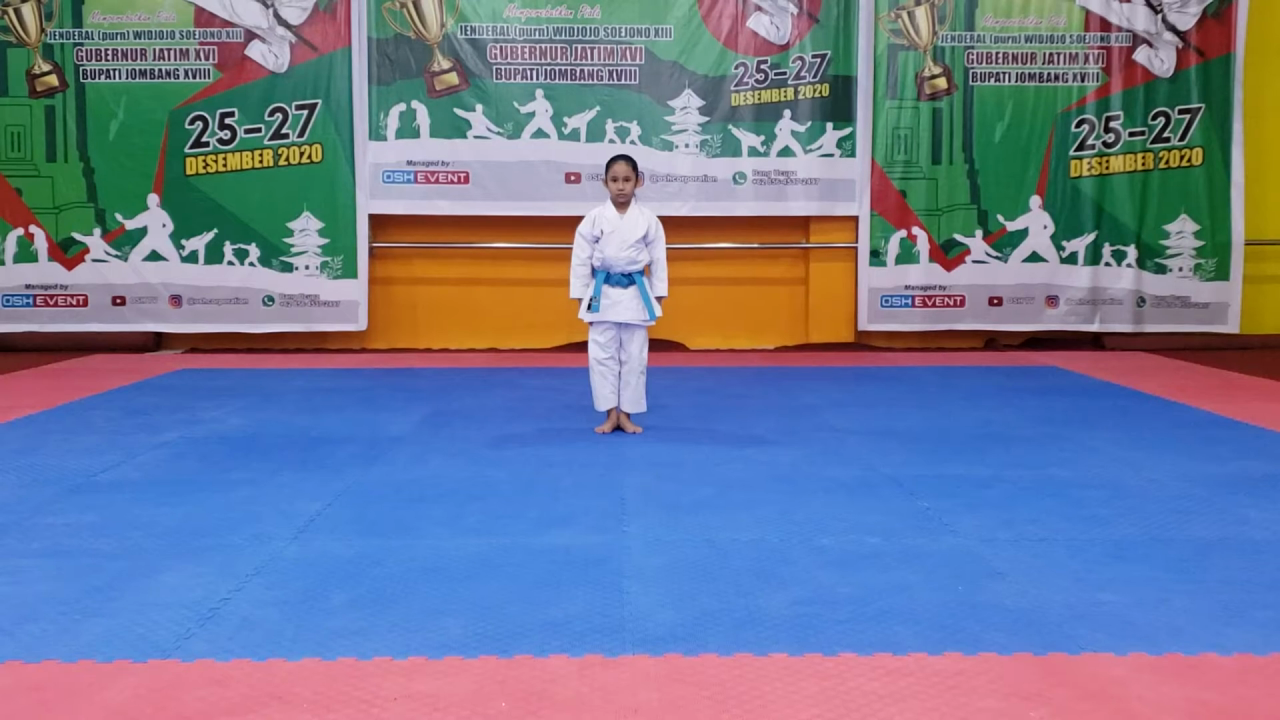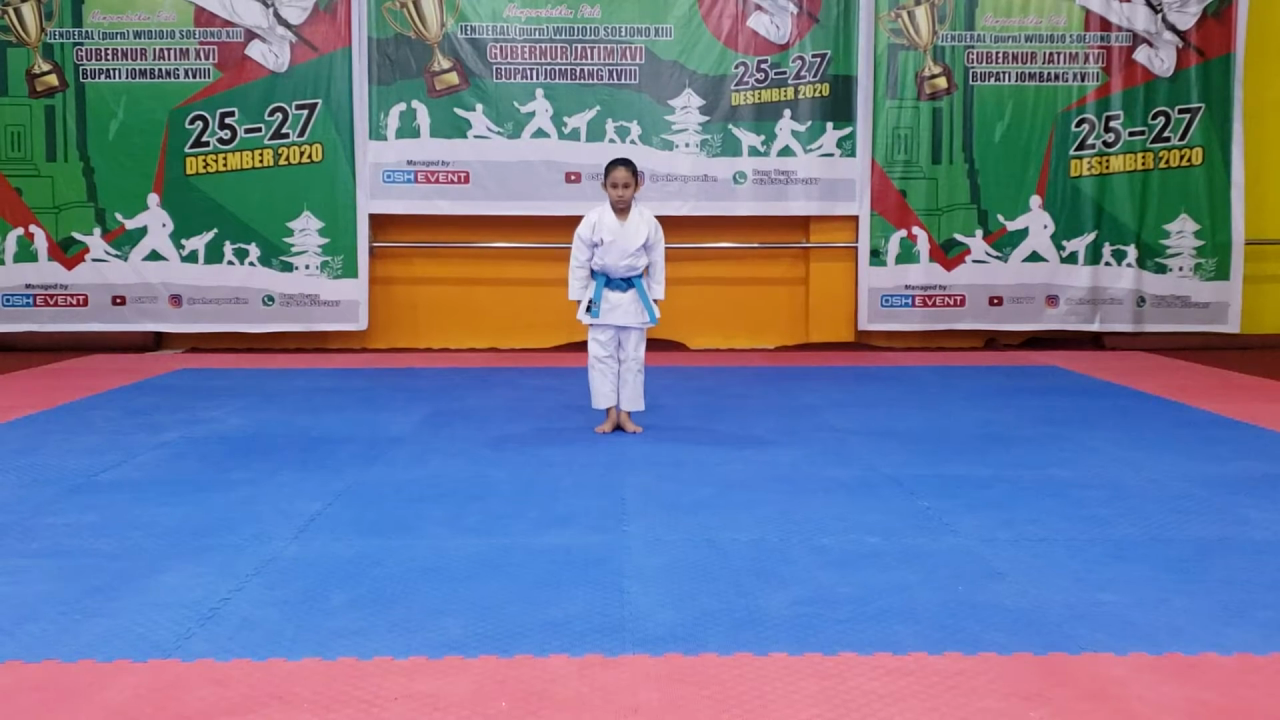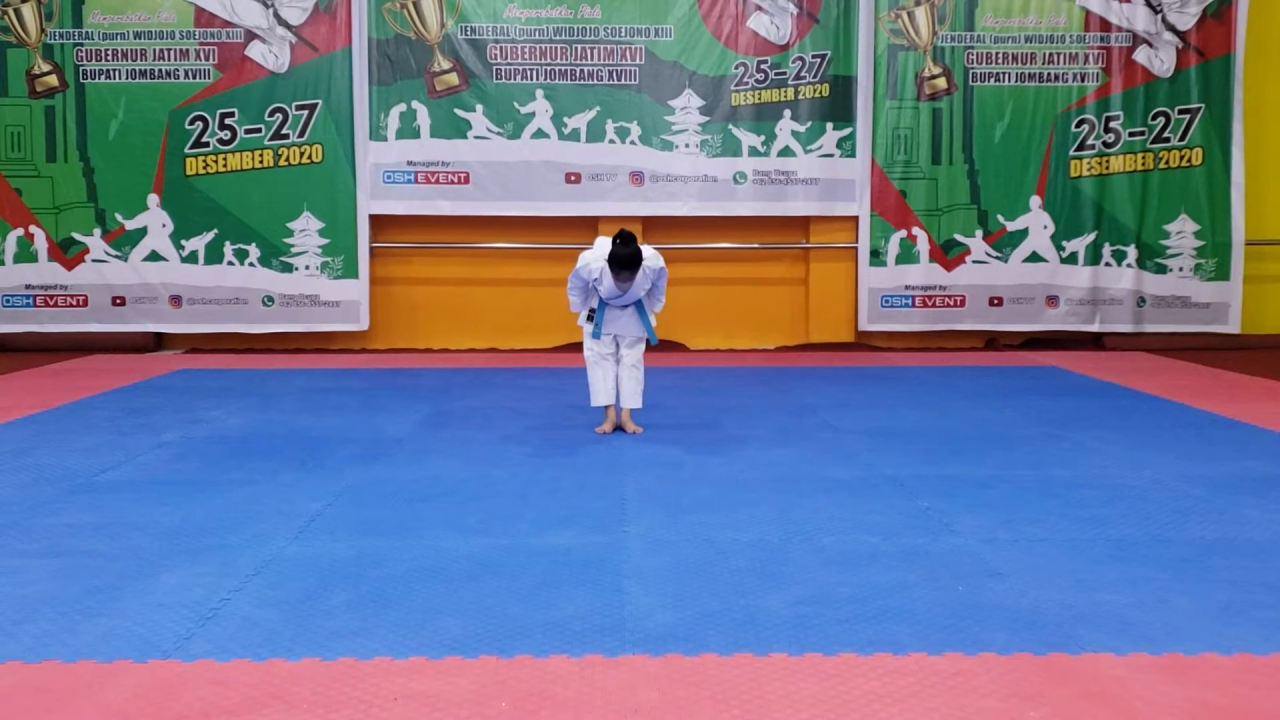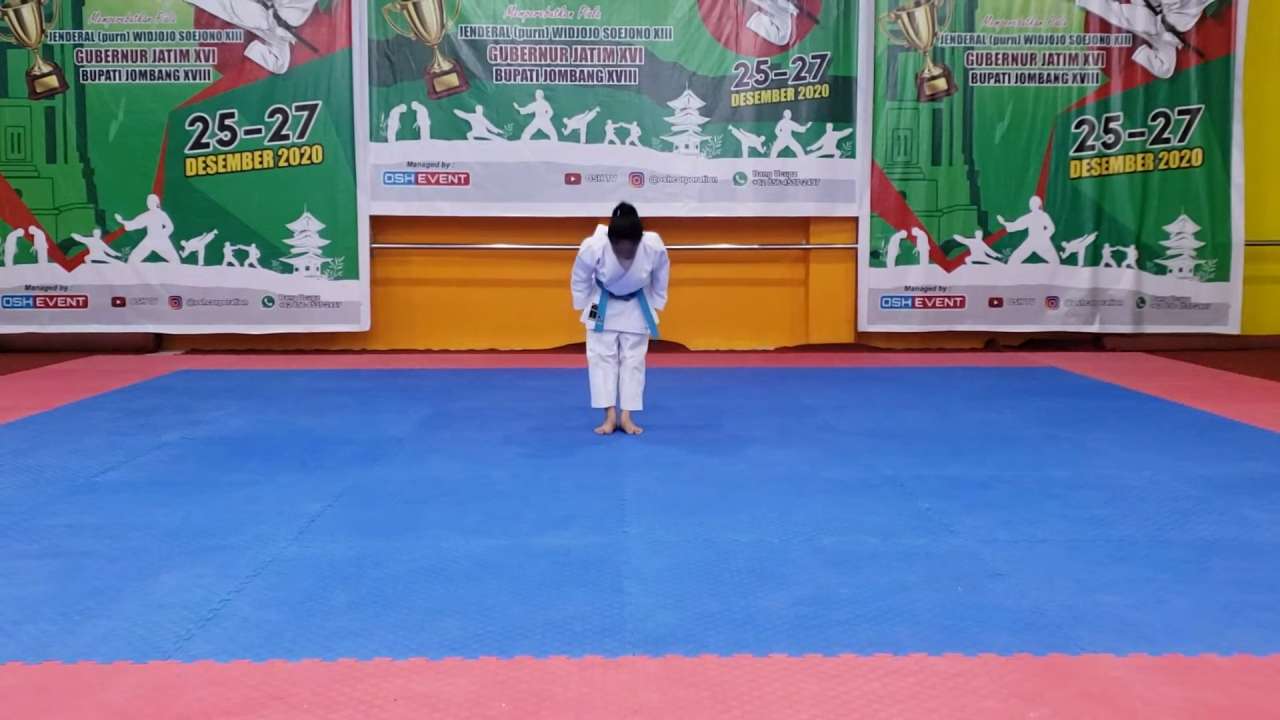
dt=0.7s
person 1, frame 1
left shoulder: (649, 220)
right shoulder: (593, 219)
left elbow: (658, 261)
right elbow: (581, 261)
left wrist: (657, 300)
right wrist: (582, 300)
left hip: (636, 295)
right hip: (603, 294)
left knee: (634, 357)
right knee: (602, 355)
left ankle: (626, 414)
right ankle: (610, 414)
person 1, frame 2
left shoulder: (648, 222)
right shoulder: (592, 221)
left elbow: (657, 264)
right elbow: (579, 263)
left wrist: (654, 299)
right wrist: (581, 301)
left hip: (635, 298)
right hip: (601, 297)
left knee: (633, 358)
right knee: (601, 356)
left ankle: (625, 414)
right ankle: (611, 415)
person 1, frame 3
left shoulder: (654, 264)
right shoulder: (590, 264)
left elbow: (658, 289)
right elbow: (575, 286)
left wrist: (650, 312)
right wrist: (585, 311)
left hip: (634, 312)
right hip: (600, 312)
left knee: (632, 358)
right knee: (600, 357)
left ankle: (626, 416)
right ankle: (610, 415)
person 1, frame 4
left shoulder: (654, 247)
right shoulder: (593, 248)
left elbow: (660, 280)
right elbow: (581, 280)
left wrist: (653, 307)
right wrist: (587, 309)
left hip: (636, 306)
right hip: (604, 306)
left knee: (633, 359)
right knee: (601, 356)
left ankle: (626, 415)
right ankle: (609, 415)
